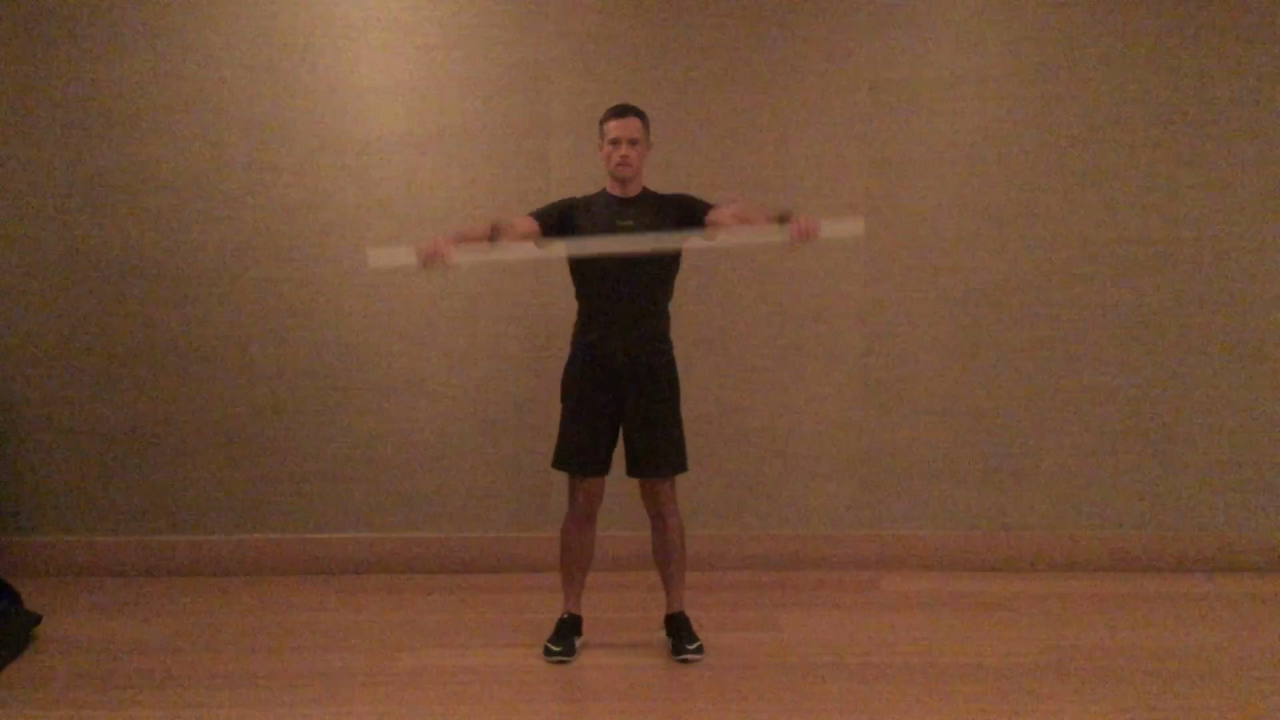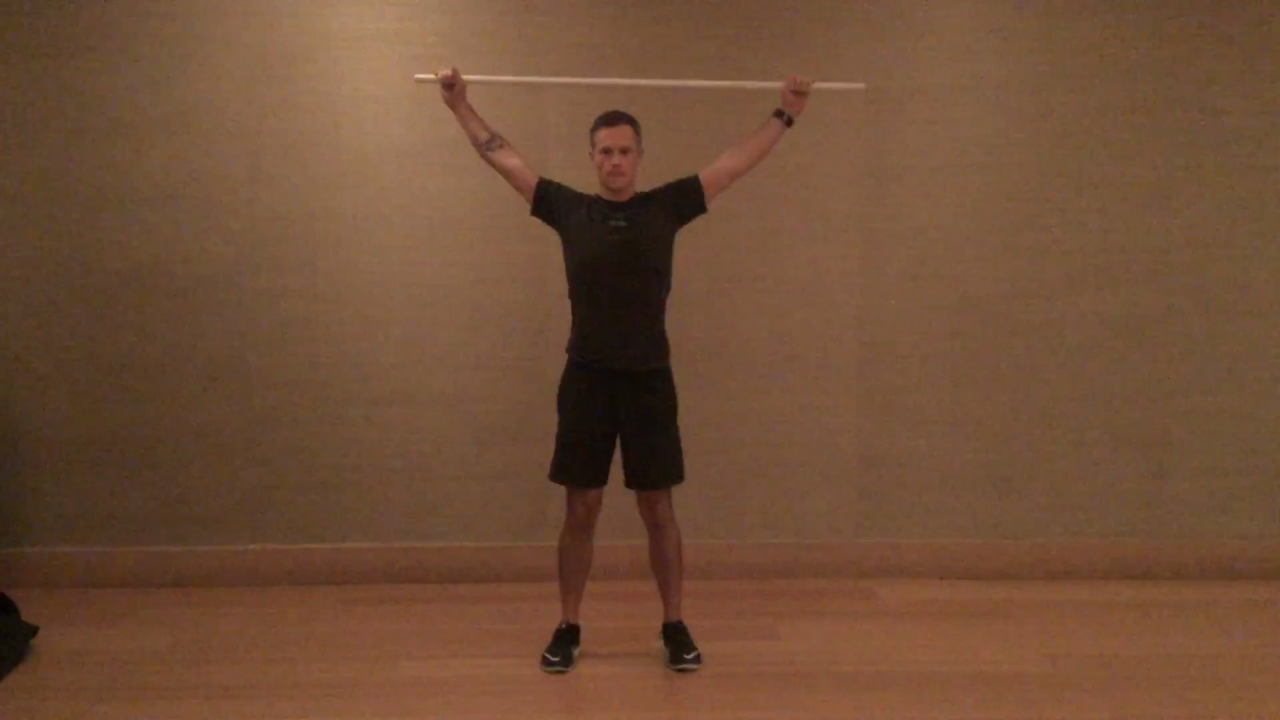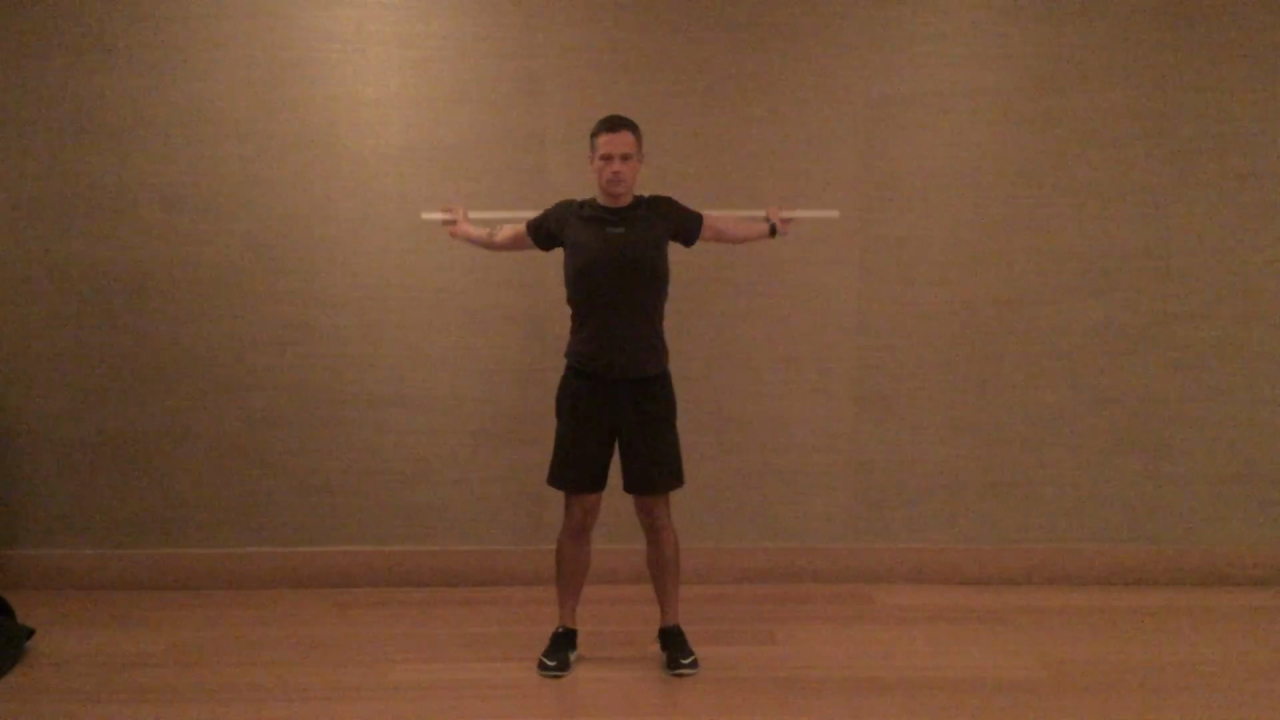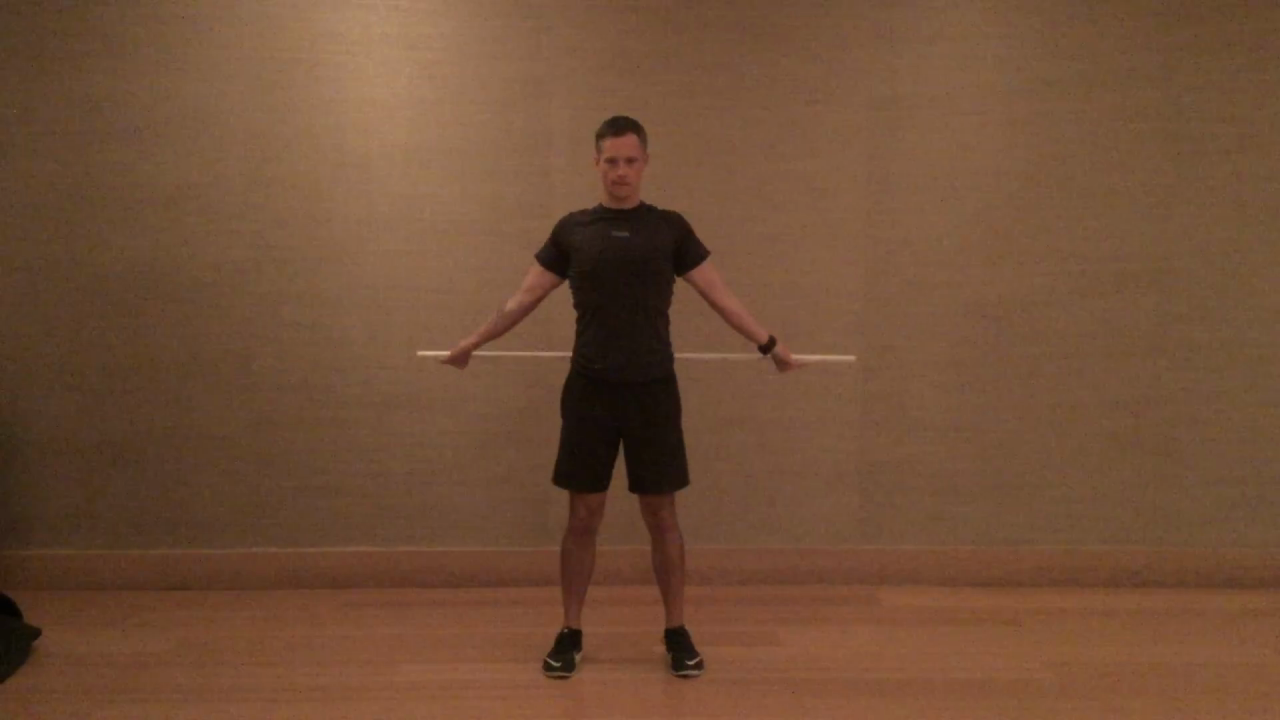
dt=0.7s
person 1, frame 1
left shoulder: (675, 209)
right shoulder: (574, 211)
left elbow: (734, 219)
right elbow: (513, 227)
left wrist: (784, 222)
right wrist: (456, 239)
left hip: (653, 372)
right hip: (590, 372)
left knee: (662, 499)
right knee: (582, 500)
left ankle: (678, 618)
right ankle: (570, 619)
person 1, frame 2
left shoulder: (667, 207)
right shoulder: (568, 210)
left elbow: (735, 161)
right elbow: (502, 156)
left wrist: (784, 113)
right wrist: (459, 103)
left hip: (649, 380)
right hip: (586, 380)
left knee: (658, 511)
right knee: (580, 511)
left ankle: (674, 626)
right ankle: (568, 628)
person 1, frame 3
left shoulder: (662, 214)
right shoulder: (567, 217)
left elbow: (718, 227)
right elbow: (511, 236)
left wrist: (768, 228)
right wrist: (467, 230)
left hip: (649, 386)
right hip: (585, 386)
left knee: (656, 515)
right knee: (578, 515)
left ankle: (671, 631)
right ankle: (565, 632)
person 1, frame 4
left shoulder: (670, 227)
right shoulder: (573, 228)
left elbow: (718, 293)
right elbow: (526, 295)
left wrist: (768, 344)
right wrist: (475, 342)
left hip: (653, 389)
right hip: (589, 389)
left knee: (662, 515)
right knee: (582, 516)
left ankle: (676, 632)
right ankle: (570, 633)
